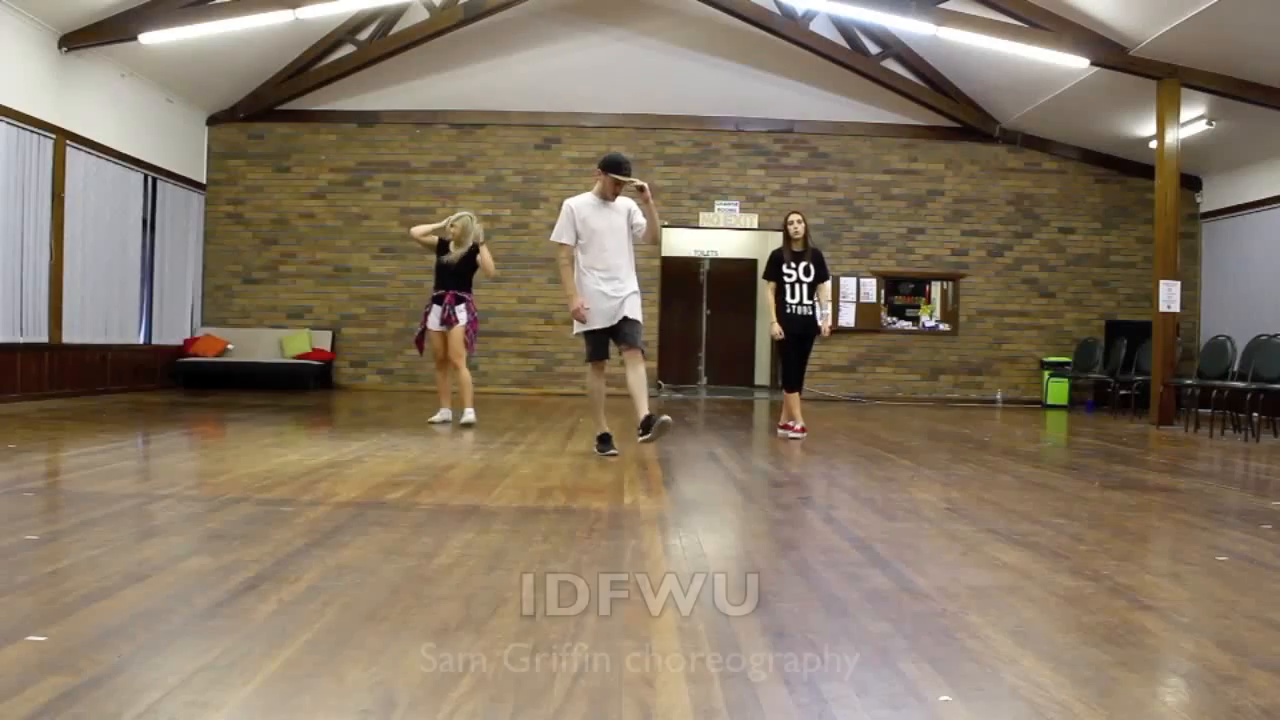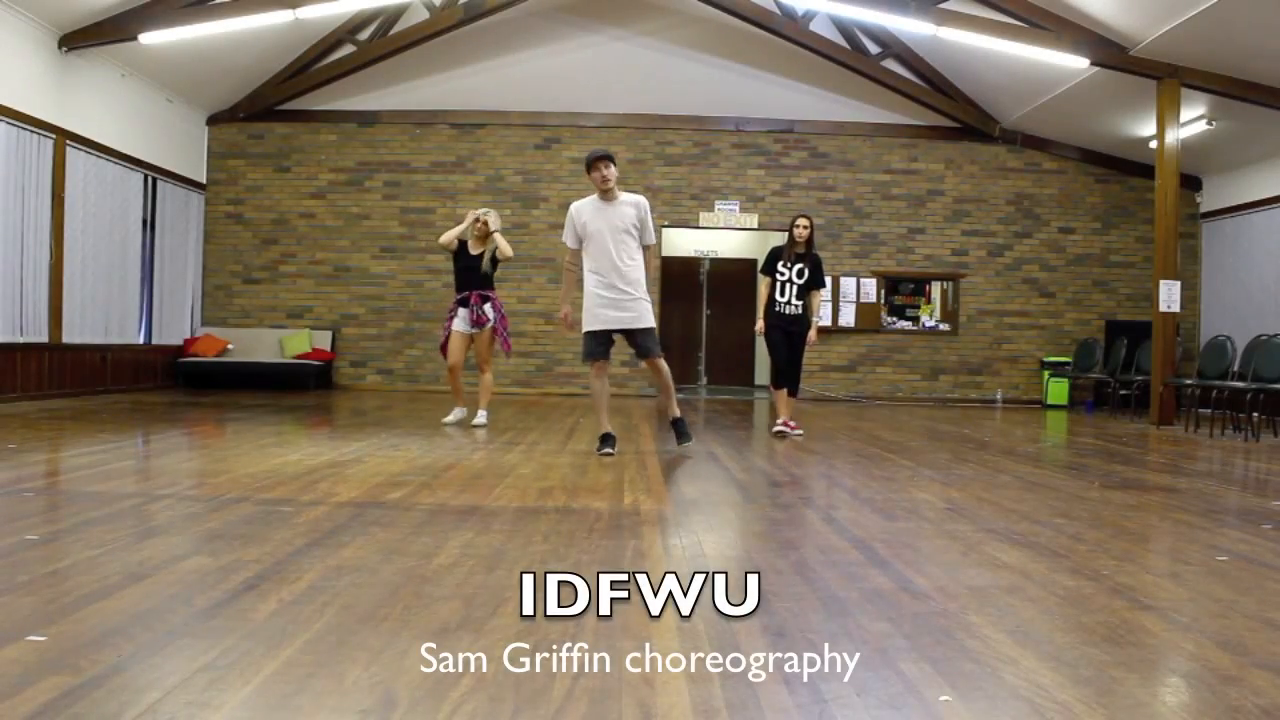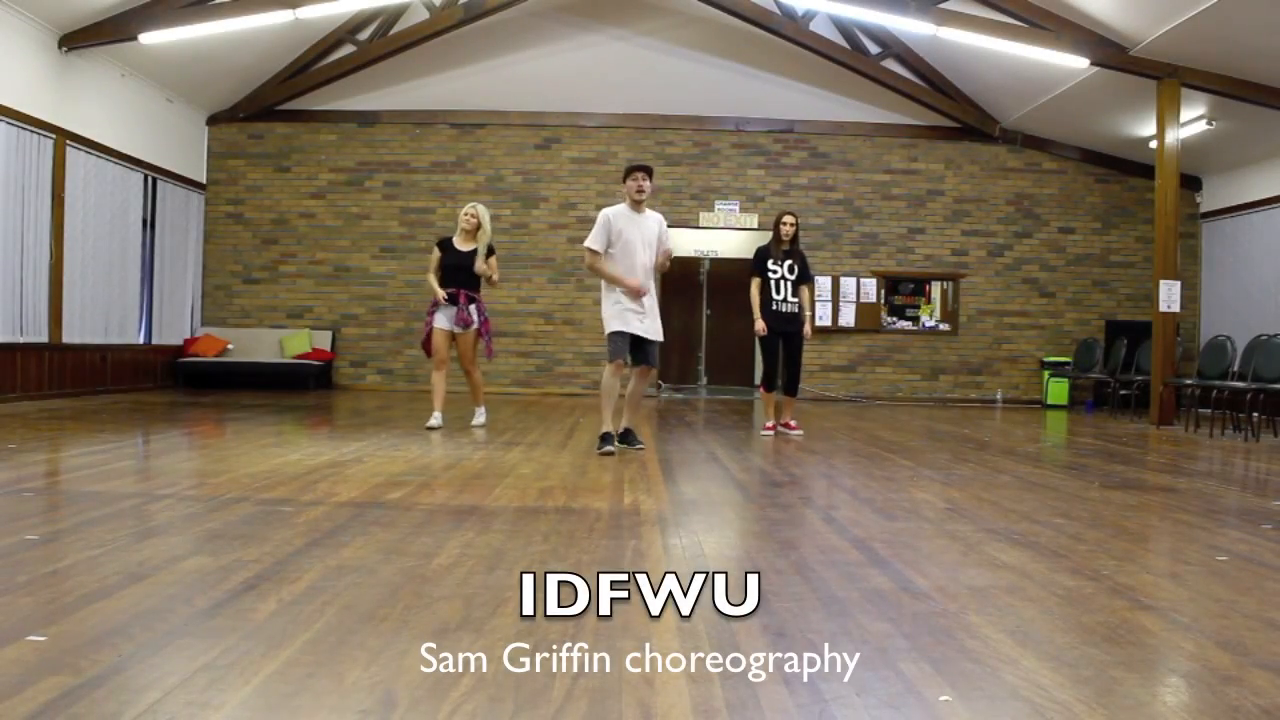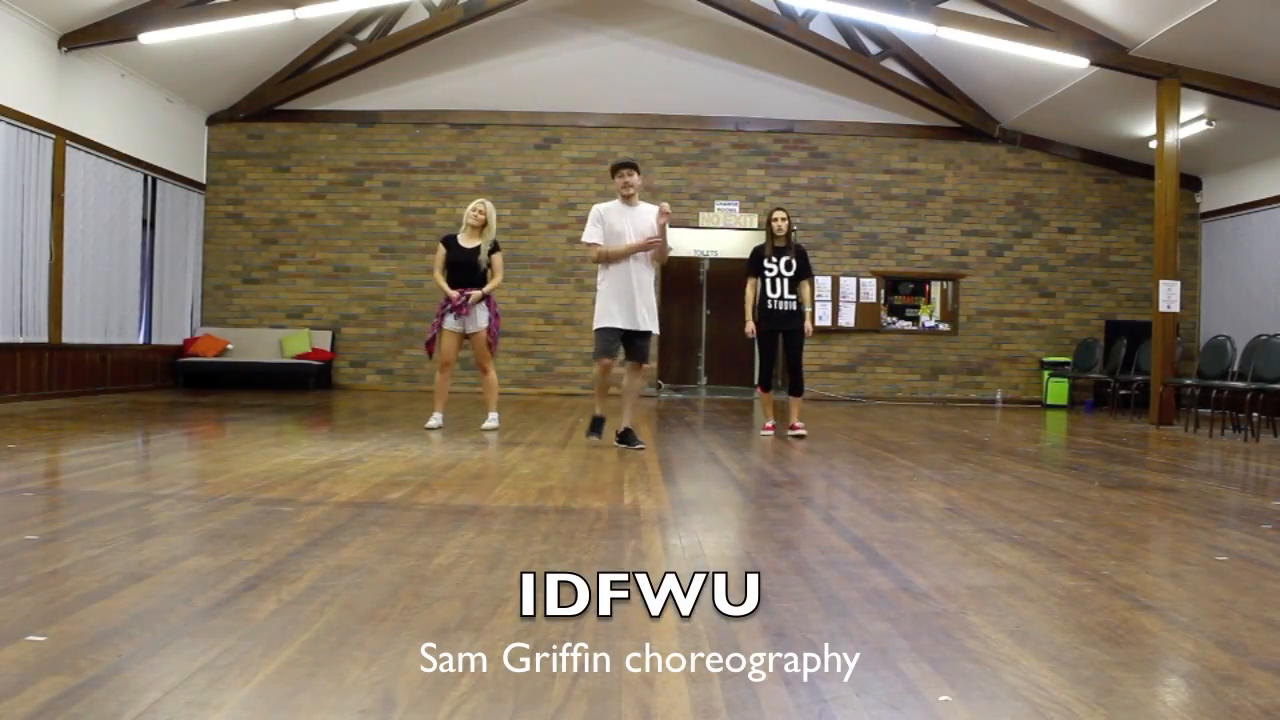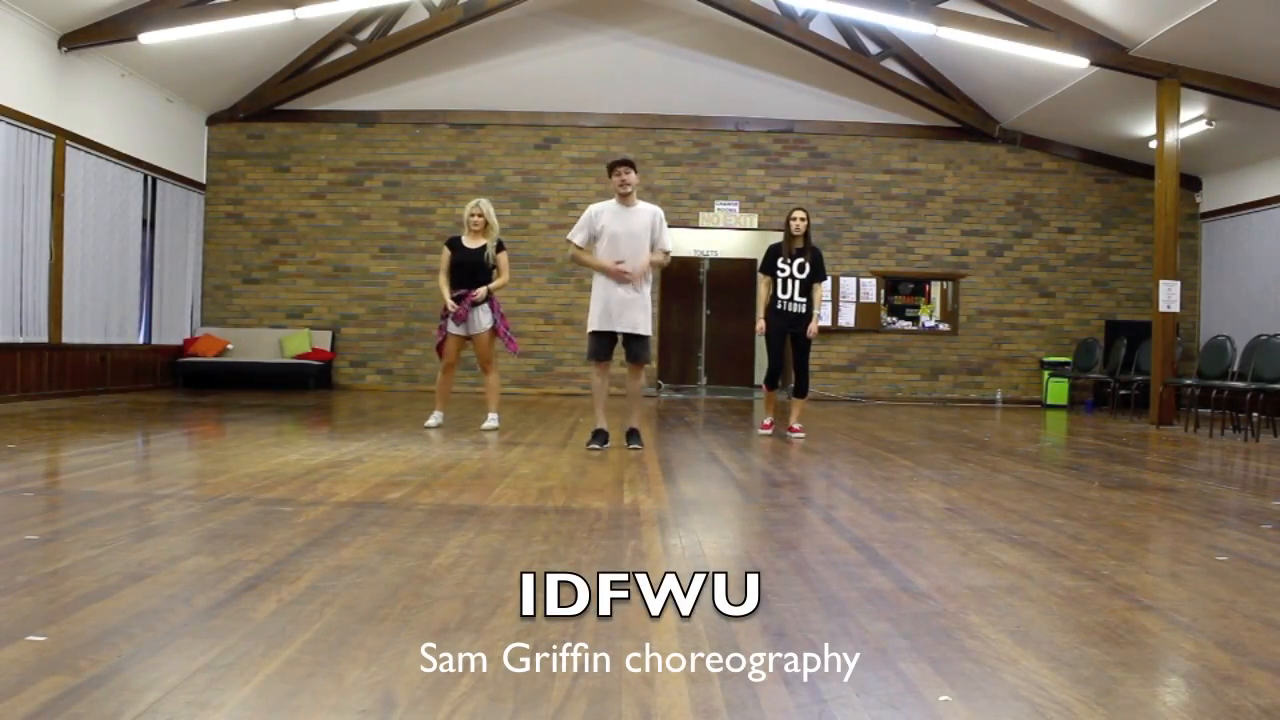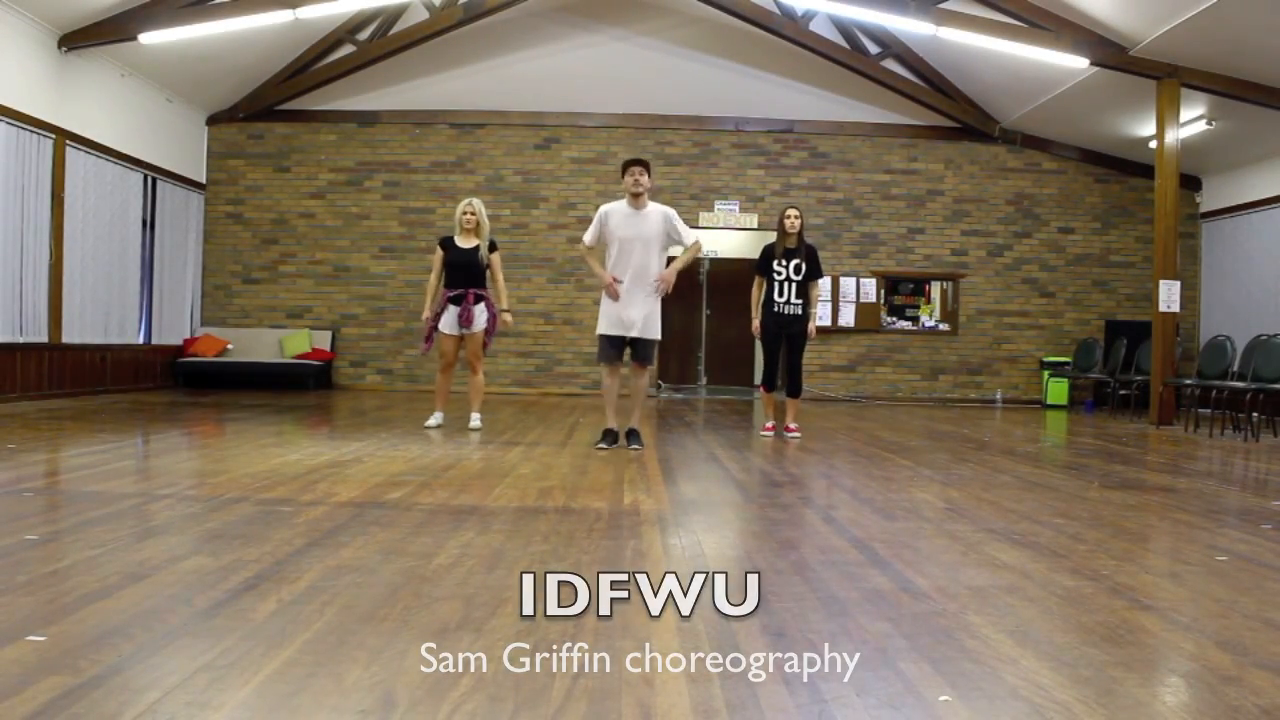
dt=0.7s
person 1, frame 1
left shoulder: (627, 206)
right shoulder: (574, 206)
left elbow: (653, 238)
right elbow: (564, 256)
left wrist: (647, 202)
right wrist: (573, 296)
left hip: (627, 295)
right hip: (593, 300)
left knee: (633, 354)
right knee: (597, 364)
left ankle: (645, 420)
right ankle: (602, 433)
person 1, frame 2
left shoulder: (638, 204)
right shoulder: (578, 210)
left elbow: (648, 251)
right elbow: (571, 261)
left wrist: (641, 289)
right wrist: (565, 302)
left hip: (634, 299)
right hip: (597, 302)
left knee: (654, 359)
right knee: (598, 365)
left ankle: (675, 417)
right ankle: (606, 433)
person 1, frame 3
left shoulder: (657, 221)
right shoulder: (609, 216)
left elbow: (661, 264)
right elbow: (592, 260)
left wrist: (663, 263)
right wrist: (625, 282)
left hip: (647, 306)
right hip: (618, 303)
left knee: (645, 368)
right knee: (616, 362)
left ankle: (627, 429)
right ankle: (607, 432)
person 1, frame 4
left shoulder: (653, 213)
right shoulder: (601, 211)
left elbow: (661, 259)
right elbow: (595, 254)
left wrist: (661, 228)
right wrist: (636, 246)
left hip: (642, 303)
right hip: (611, 301)
left knee: (637, 365)
right knee: (605, 361)
left ankle: (625, 429)
right ankle: (599, 413)
person 1, frame 5
left shoulder: (653, 213)
right shoulder: (596, 212)
left elbow: (665, 258)
right elbow: (574, 252)
left wrist: (648, 261)
right wrist: (605, 266)
left hip: (638, 304)
right hip: (604, 302)
left knee: (636, 365)
right knee: (600, 364)
left ankle: (633, 428)
right ankle: (601, 428)
person 1, frame 6
left shoulder: (665, 215)
right shoulder: (607, 212)
left elbow: (694, 245)
right elbow: (586, 248)
left wrist: (673, 269)
right wrist: (603, 275)
left hip: (647, 306)
right hip: (615, 305)
left knee: (641, 366)
right knee: (611, 365)
left ankle: (633, 428)
right ankle: (610, 429)
person 2, frame 1
left shoulder: (815, 255)
right shoulder: (778, 256)
left elbow: (822, 288)
right elbow: (771, 291)
left wrist: (826, 317)
right wrist: (773, 321)
left hip: (807, 323)
right hip: (786, 322)
left knee: (798, 372)
right knee: (789, 371)
left ankle: (785, 421)
right ankle: (798, 423)
person 2, frame 2
left shoulder: (814, 260)
right shoulder: (777, 253)
left elbow: (815, 294)
right elbow: (765, 286)
left wrist: (814, 326)
right wrist: (760, 317)
left hip: (799, 323)
right hip: (774, 320)
left knee: (794, 371)
right knee: (779, 367)
left ankle: (787, 419)
right ankle: (780, 418)
person 2, frame 3
left shoulder: (799, 256)
right shoulder: (763, 253)
left elbow: (803, 289)
right elbow: (754, 287)
left wrist: (807, 320)
right wrist: (757, 318)
left hip: (793, 322)
right hip: (770, 320)
left knee: (793, 371)
right knee: (770, 370)
left ankle: (786, 420)
right ankle: (769, 420)
person 2, frame 4
left shoulder: (798, 251)
right shoulder: (759, 252)
left elbow: (805, 285)
right elbow: (751, 286)
left wrist: (808, 317)
right wrist: (749, 319)
left hip: (793, 319)
right hip: (766, 319)
left knee: (795, 369)
right knee: (766, 369)
left ankle: (795, 421)
right ankle: (769, 420)
person 2, frame 5
left shoulder: (814, 253)
right shoulder: (775, 250)
left elbow: (817, 288)
right elbow: (764, 285)
left wrist: (815, 319)
right wrist: (760, 317)
left hip: (802, 320)
right hip: (776, 318)
left knee: (801, 370)
right knee: (774, 367)
left ankle: (794, 422)
right ankle: (768, 417)
person 2, frame 6
left shoulder: (809, 251)
right shoulder: (770, 251)
left elbow: (813, 287)
right elbow: (758, 284)
left wrist: (813, 318)
right wrist: (755, 317)
left hip: (798, 320)
right hip: (772, 319)
left knee: (794, 369)
right knee: (770, 368)
left ankle: (790, 422)
right ankle: (769, 421)
person 3, frame 1
left shoulder: (473, 251)
right shoulder: (441, 245)
left elbow: (490, 272)
right elbow: (414, 233)
left wrist: (482, 243)
right wrist: (442, 224)
left hip: (460, 308)
right hip: (437, 307)
left knee: (457, 361)
right knee: (440, 362)
left ankle: (469, 410)
right ankle: (445, 410)
person 3, frame 2
left shoulder: (493, 250)
right shoulder: (459, 246)
left elbow: (508, 254)
right elbow: (442, 241)
left wrist: (495, 231)
right wrist: (465, 224)
left hip: (486, 308)
right hip: (461, 309)
left knee: (483, 364)
right knee: (453, 364)
left ankle: (482, 412)
right ankle: (460, 408)
person 3, frame 3
left shoulder: (485, 248)
right shoulder: (444, 244)
left elbow: (495, 282)
right elbow: (432, 273)
left wrist: (488, 274)
right wrist: (436, 288)
left hip: (469, 308)
right hip: (443, 307)
left knee: (469, 366)
right knee: (439, 362)
left ankle: (480, 409)
right ankle: (437, 415)
person 3, frame 4
left shoulder: (491, 245)
right shoulder: (449, 241)
left elbow: (498, 278)
right elbow: (437, 272)
left wrist: (482, 292)
right wrist: (448, 290)
left hip: (480, 308)
right hip: (452, 306)
left knee: (485, 364)
right knee: (444, 363)
left ankle: (493, 415)
right ankle: (437, 415)
person 3, frame 5
left shoulder: (495, 245)
right shoulder: (453, 243)
left elbow: (505, 277)
right elbow: (443, 274)
left wrist: (487, 288)
right wrist: (447, 298)
left hip: (483, 309)
right hip: (456, 308)
left knee: (487, 365)
right knee: (447, 364)
left ankle: (492, 415)
right ankle: (438, 413)
person 3, frame 6
left shoulder: (488, 245)
right shoulder: (446, 243)
left elbow: (498, 278)
right elbow: (435, 276)
left wrist: (505, 308)
right wrist: (427, 306)
left hip: (477, 307)
right hip: (450, 306)
left knee: (475, 365)
right knee: (446, 364)
left ankle: (475, 415)
right ankle: (438, 413)
